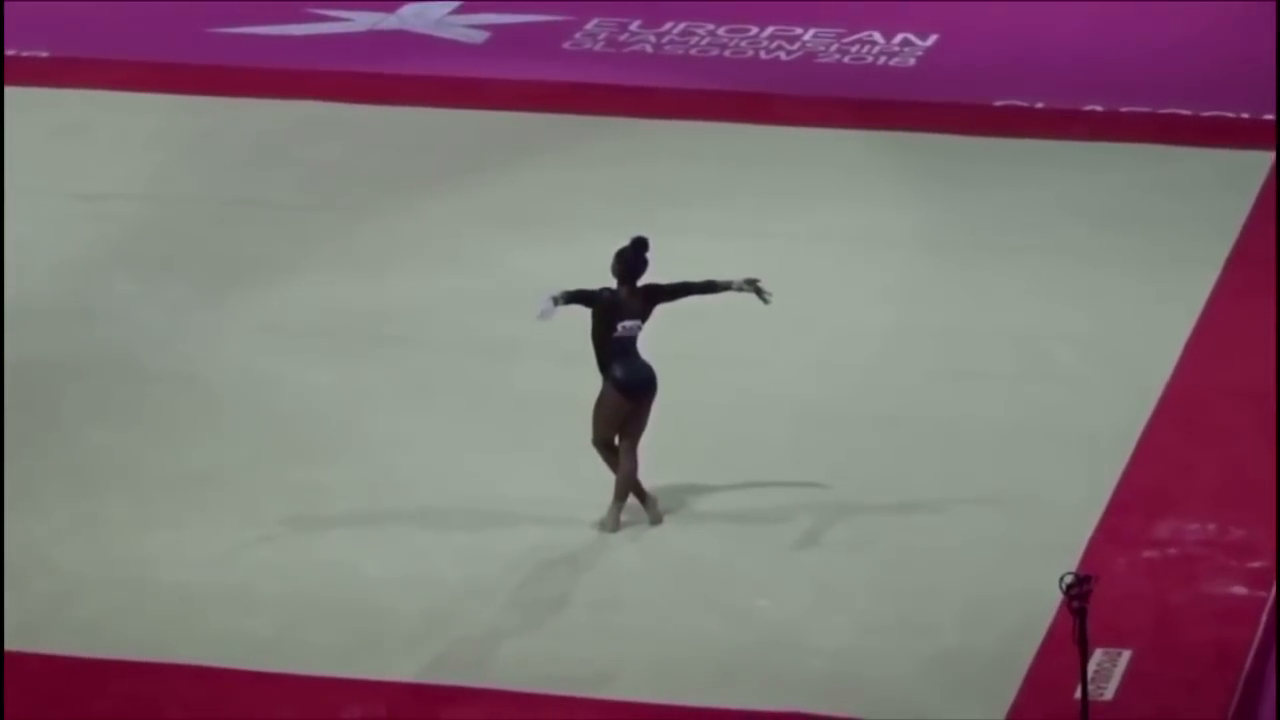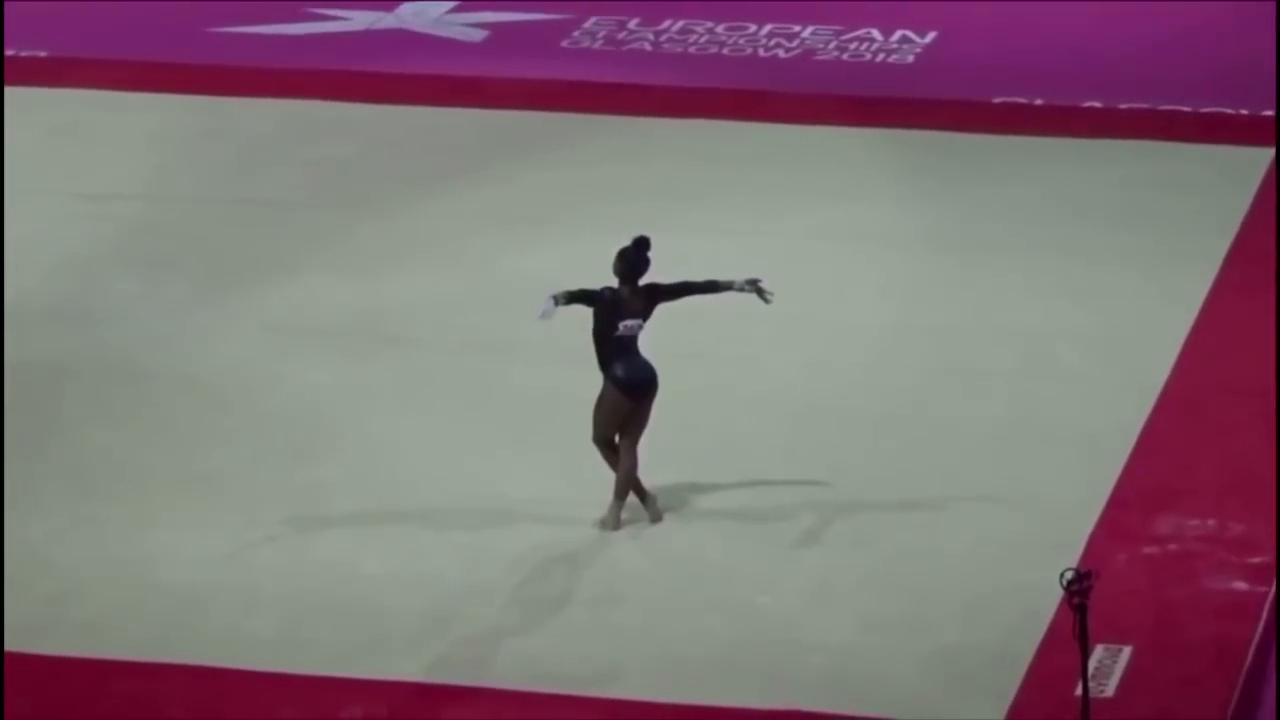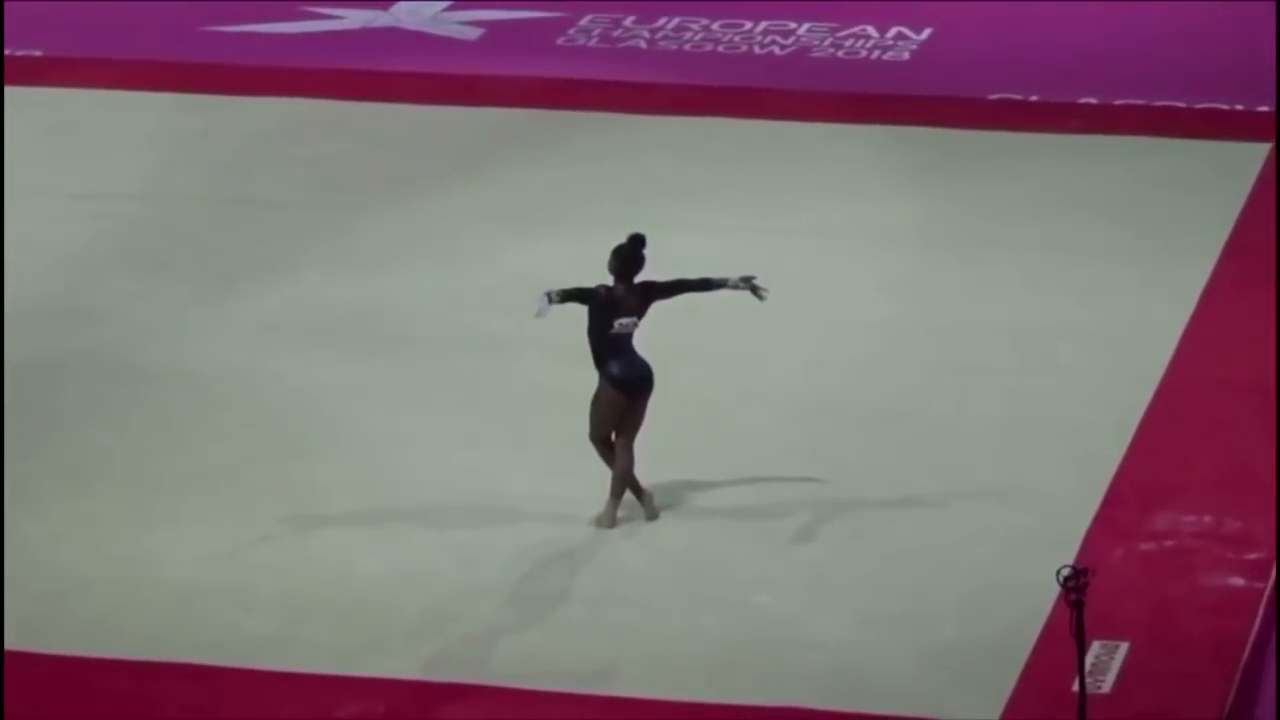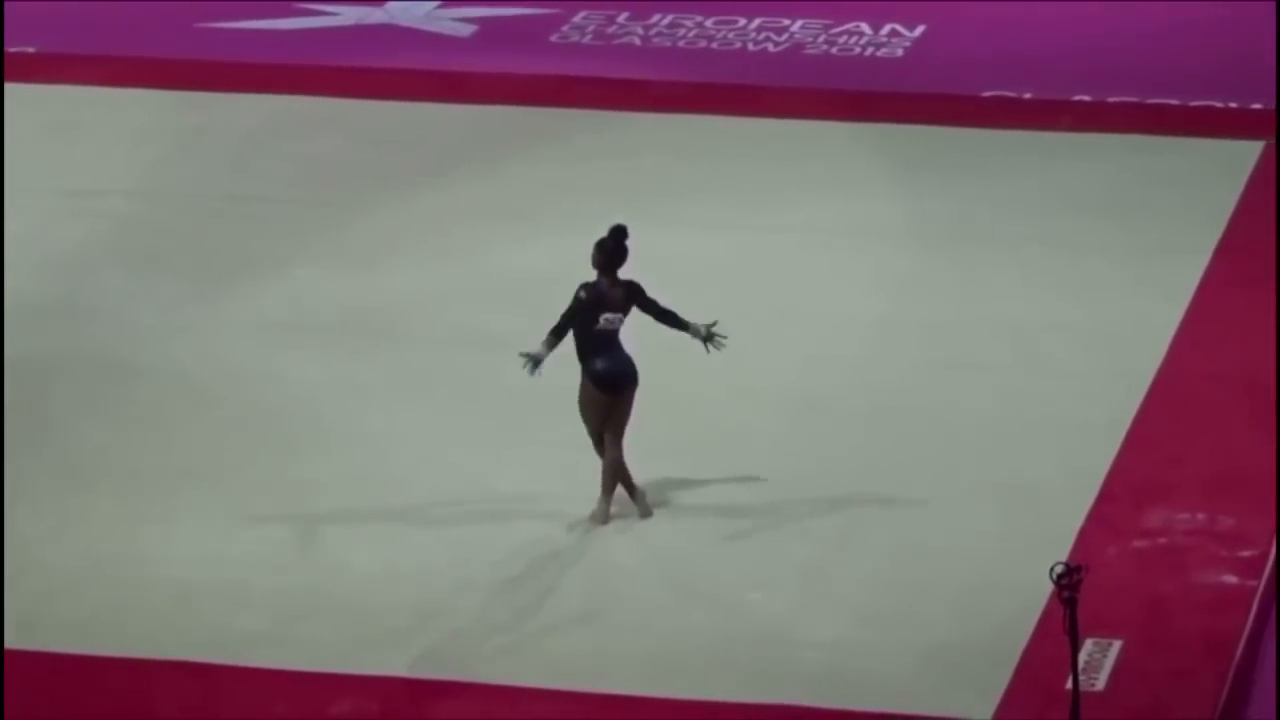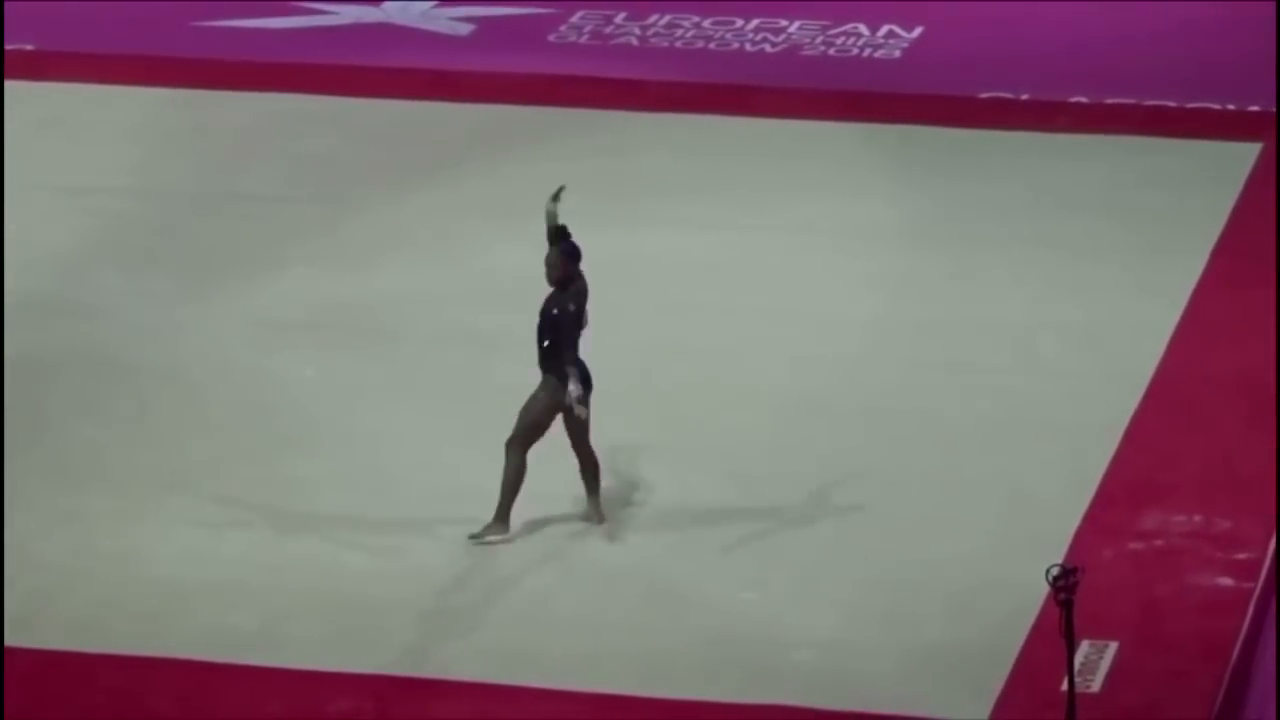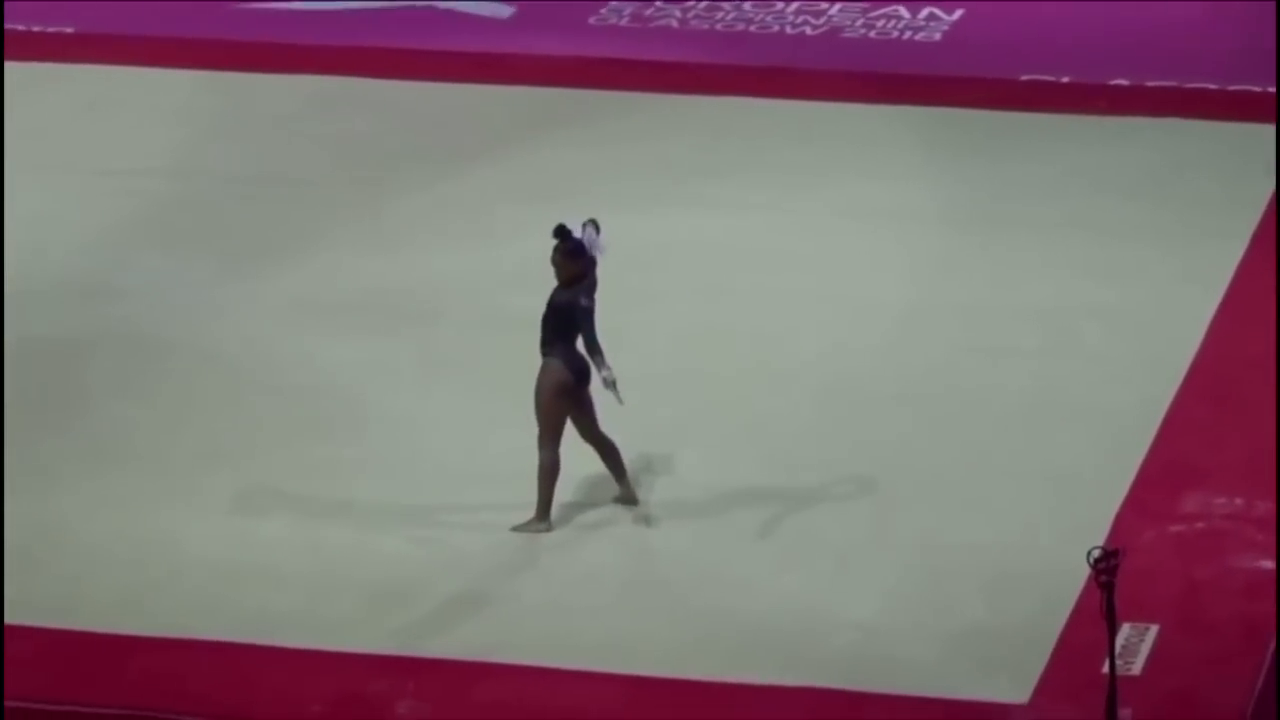
dt=0.5s
person 1, frame 1
left shoulder: (605, 299)
right shoulder: (648, 295)
left elbow: (578, 295)
right elbow: (694, 287)
left wrist: (556, 300)
right wrist: (737, 284)
left hip: (620, 381)
right hip: (644, 378)
left knee: (603, 441)
right knee: (627, 447)
left ankle: (643, 498)
right ankle: (616, 511)
person 1, frame 2
left shoulder: (608, 298)
right shoulder: (650, 295)
left elbow: (581, 295)
right elbow: (695, 287)
left wrist: (558, 299)
right wrist: (738, 285)
left hip: (621, 379)
right hip: (645, 377)
left knee: (603, 440)
right knee: (627, 445)
left ankle: (643, 497)
right ankle: (616, 509)
person 1, frame 3
left shoulder: (603, 296)
right shoulder: (645, 292)
left elbow: (576, 294)
right elbow: (690, 285)
left wrist: (553, 297)
right wrist: (733, 282)
left hip: (616, 377)
right hip: (641, 374)
left knee: (599, 438)
right knee: (624, 443)
left ankle: (639, 494)
right ankle: (612, 507)
person 1, frame 4
left shoulder: (589, 293)
right shoulder: (631, 290)
left elbow: (566, 324)
right elbow: (663, 314)
left wrist: (542, 351)
right wrist: (698, 330)
left hip: (598, 374)
right hip: (626, 369)
left knee: (601, 440)
right knee: (613, 441)
left ankle: (634, 493)
right ankle: (605, 505)
person 1, frame 5
left shoulder: (569, 303)
right shoulder: (575, 286)
left elbow: (568, 346)
right elbow: (557, 240)
left wrist: (573, 386)
right wrist: (552, 215)
left hip: (559, 380)
right hip: (572, 377)
left knee: (516, 446)
right knee: (581, 443)
left ankle: (501, 524)
right ankle: (594, 507)
person 1, frame 6
left shoulder: (579, 296)
right shoulder: (583, 280)
left elbow: (589, 335)
right elbow: (590, 233)
left wrist: (604, 368)
right wrist: (589, 233)
left hip: (559, 367)
right hip: (571, 366)
left knee: (548, 443)
right knee: (593, 434)
left ankle: (542, 517)
right ankle: (627, 489)
